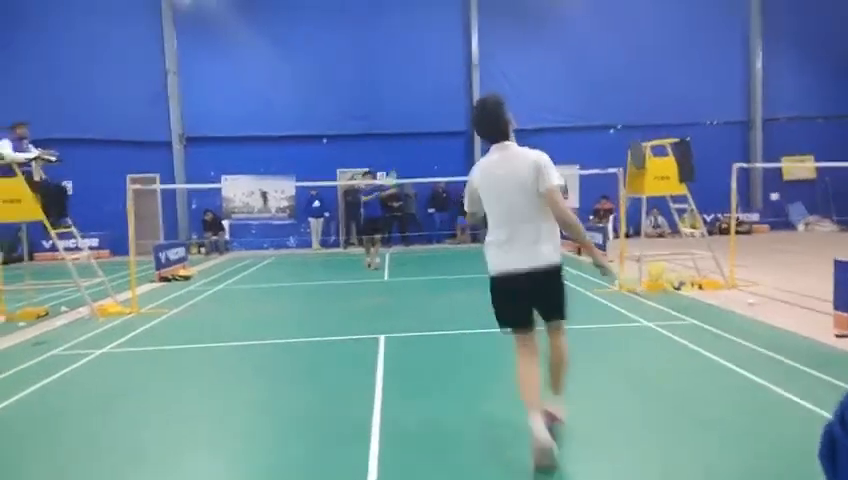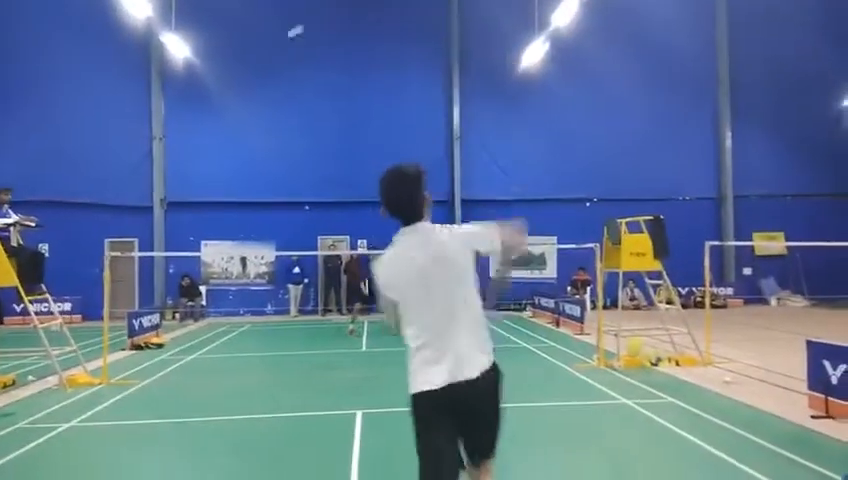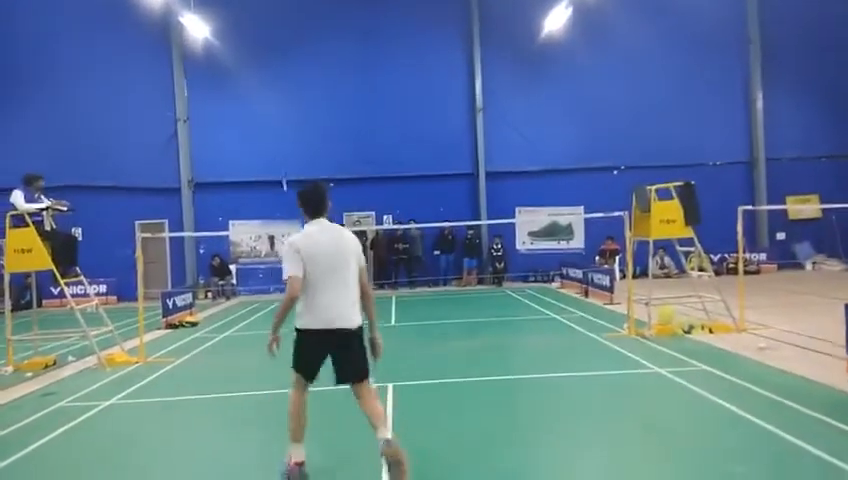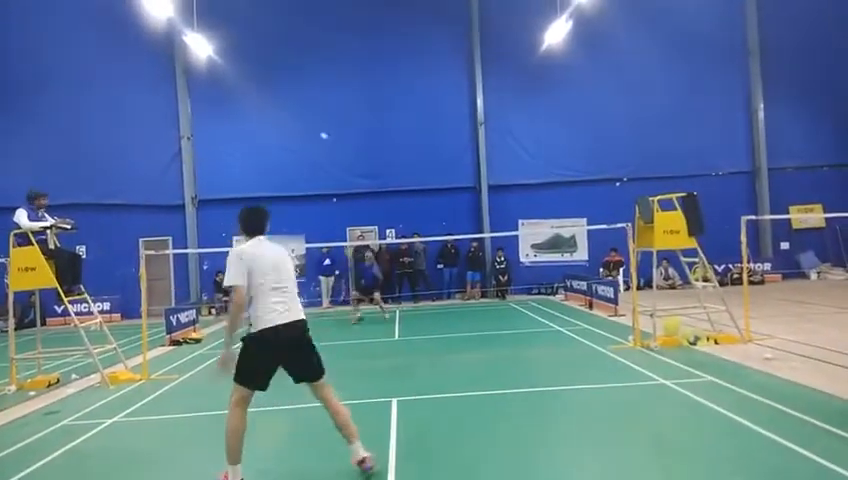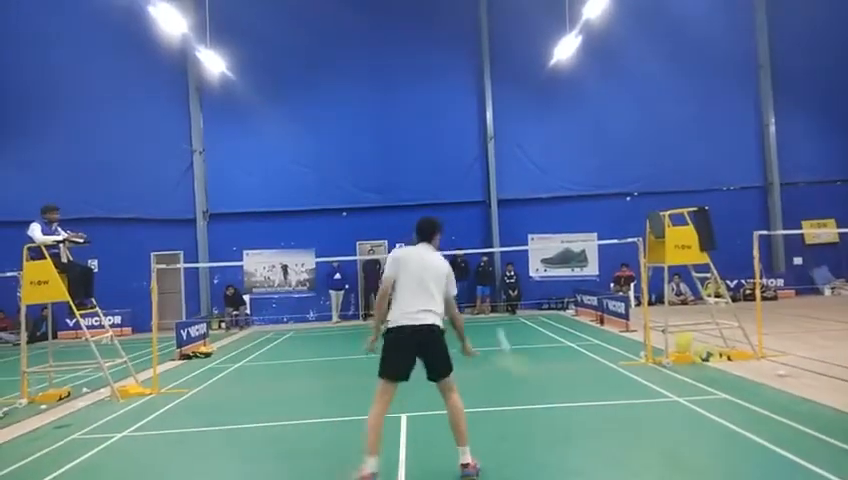
dt=1s
person 1, frame 1
left shoulder: (478, 172)
right shoulder: (536, 159)
left elbow: (472, 214)
right elbow: (560, 212)
right wrist: (593, 251)
left hip: (503, 270)
right hip: (543, 263)
left knee: (525, 344)
right knee: (555, 332)
left ankle: (538, 429)
right ankle: (554, 407)
person 1, frame 2
left shoulder: (384, 266)
right shoulder: (458, 238)
right elbow: (515, 240)
right wrist: (512, 238)
left hip: (427, 387)
right hip: (477, 374)
person 1, frame 3
left shoulder: (295, 242)
right shoulder: (349, 238)
left elbow: (293, 293)
right elbow: (366, 290)
left wrist: (274, 330)
right wrist: (374, 331)
left hip: (312, 328)
right hip: (349, 326)
left knee: (298, 389)
right knee: (365, 391)
right ankle: (386, 439)
person 1, frame 4
left shoulder: (239, 253)
right shoulder: (282, 252)
left elbow: (238, 301)
left wrist: (228, 346)
left hip: (266, 333)
right hip: (297, 326)
left knee: (238, 402)
right knee: (325, 393)
right ankle: (360, 454)
person 1, frame 5
left shoulder: (398, 255)
right shoulder: (443, 263)
left elbow: (383, 294)
right elbow: (452, 310)
left wrist: (375, 332)
right wrist: (464, 342)
left hip: (400, 330)
right hip: (431, 330)
left knee: (381, 399)
right knee: (450, 392)
